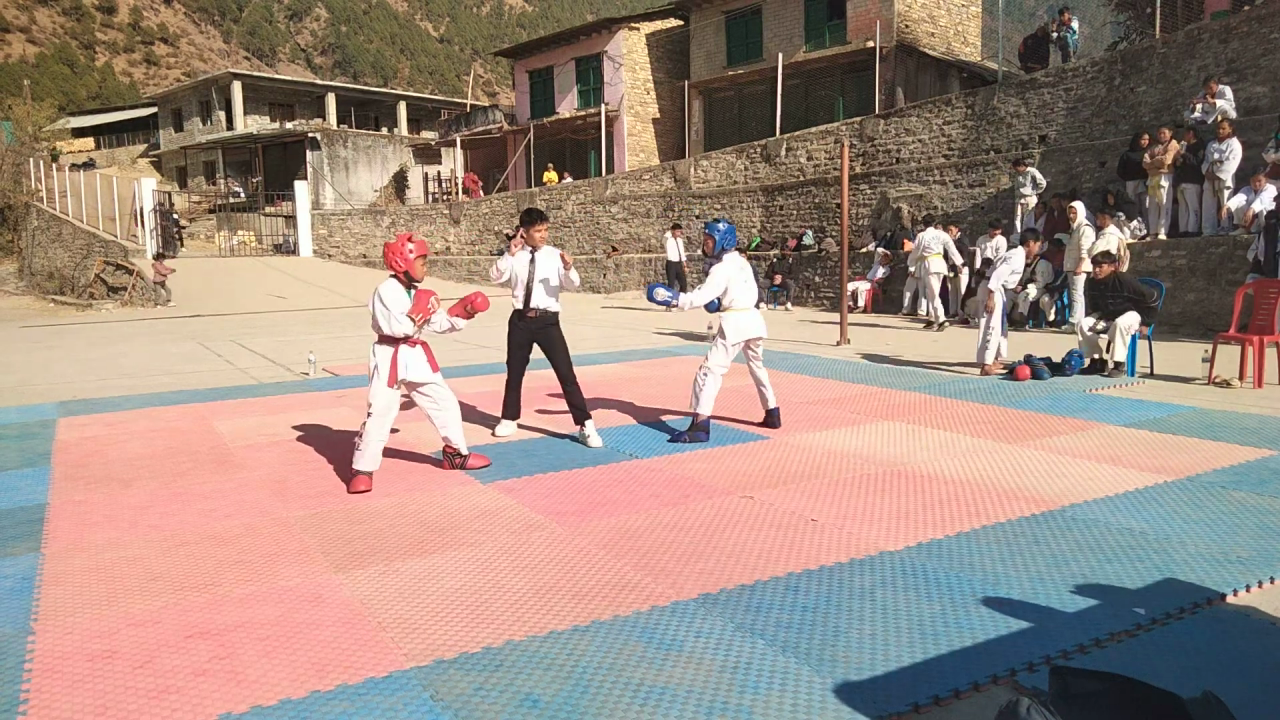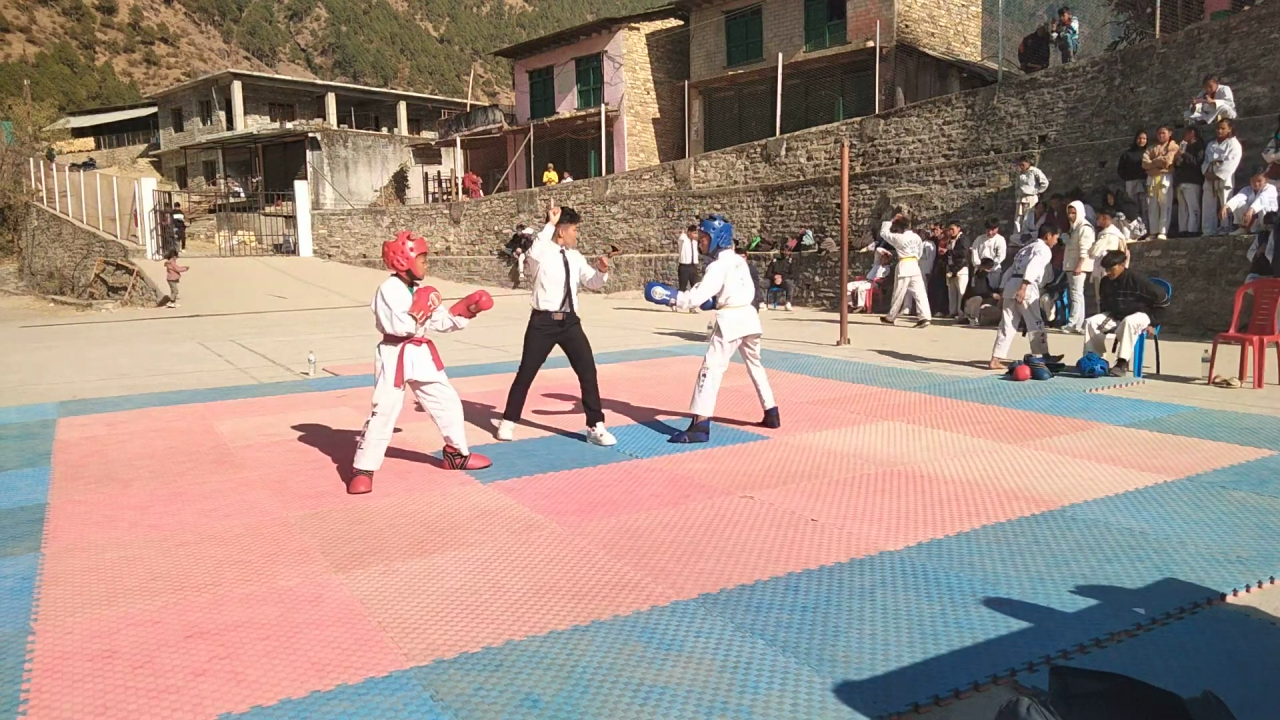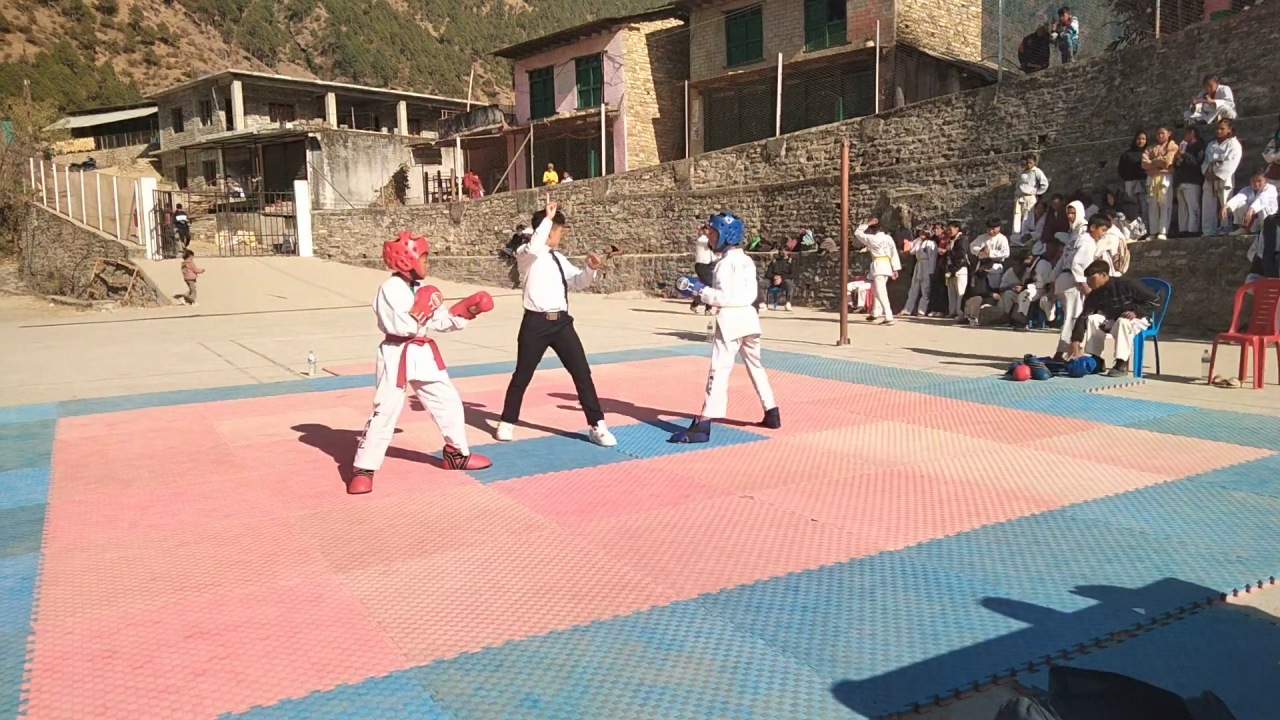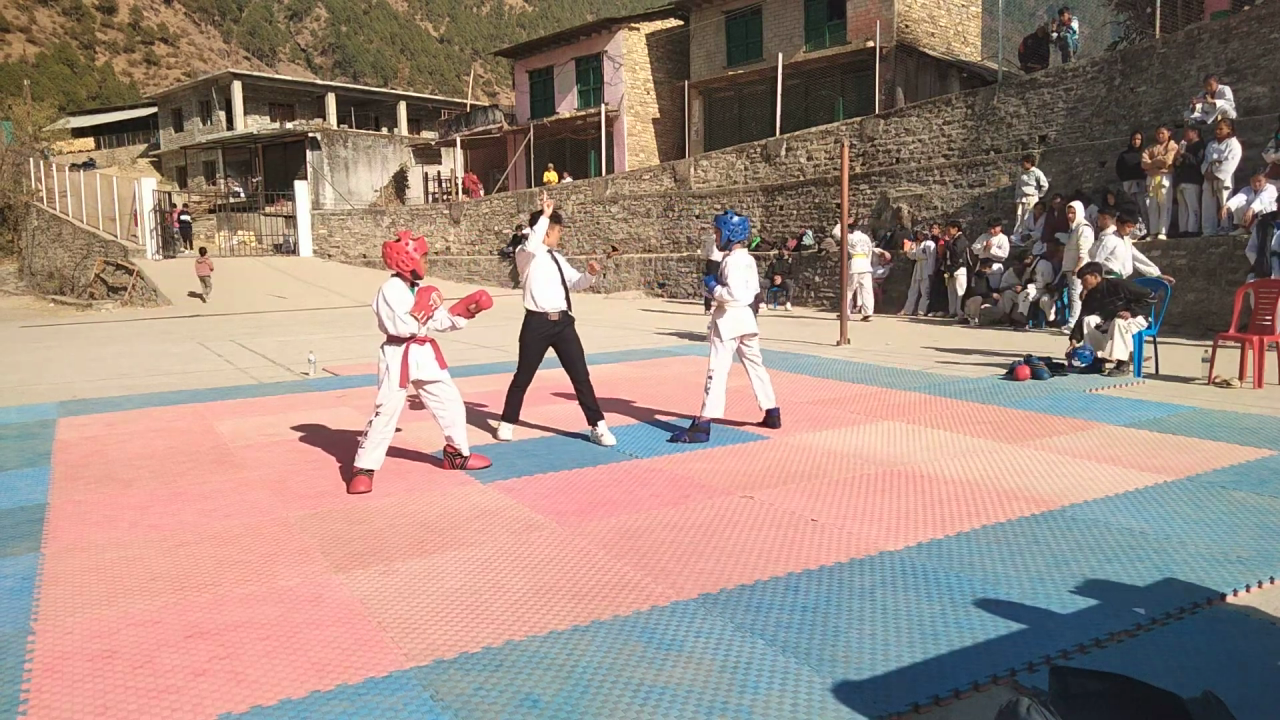
dt=0.5s
person 1, frame 1
left shoulder: (418, 292)
right shoulder: (386, 291)
left elbow: (440, 322)
right elbow: (396, 327)
left wrist: (465, 310)
right wrist: (420, 311)
left hip: (417, 356)
right hip: (390, 358)
left knee: (445, 403)
right knee: (379, 413)
left ankle: (456, 453)
right ankle: (362, 470)
person 1, frame 2
left shoulder: (420, 290)
right shoulder: (388, 290)
left elbow: (442, 321)
right elbow: (398, 326)
left wrist: (467, 310)
right wrist: (421, 308)
left hip: (422, 355)
right hip: (395, 357)
left knee: (448, 403)
right knee: (383, 413)
left ankle: (456, 454)
right ankle: (362, 469)
person 1, frame 3
left shoulder: (421, 289)
right shoulder: (390, 289)
left elbow: (441, 321)
right elbow: (400, 326)
left wrist: (466, 311)
right wrist: (422, 308)
left hip: (423, 354)
right hip: (397, 357)
left knee: (449, 402)
right knee: (384, 412)
left ankle: (457, 453)
right ankle: (363, 469)
person 1, frame 4
left shoulder: (420, 289)
right shoulder: (390, 290)
left elbow: (441, 321)
right elbow: (400, 328)
left wrist: (466, 310)
right wrist: (422, 308)
left hip: (425, 354)
right hip: (399, 357)
left knee: (451, 402)
right knee: (386, 413)
left ankle: (457, 454)
right ankle: (363, 469)
person 2, frame 1
left shoulder: (555, 255)
right shoulder: (514, 257)
left elbow: (573, 284)
right elbow: (495, 276)
left wrist: (568, 268)
right wrist: (509, 254)
left hip: (547, 320)
right hip: (520, 320)
left knee: (565, 370)
right knee: (515, 372)
left ankle: (585, 426)
right ankle: (509, 419)
person 2, frame 2
left shoulder: (575, 257)
right shoulder: (542, 254)
left elbow: (593, 283)
right elbow: (534, 254)
left wrist: (601, 271)
right wrist: (550, 224)
left hip: (569, 321)
right hip: (542, 321)
left knee: (588, 371)
right knee: (526, 372)
left ankle: (595, 426)
right ankle: (509, 421)
person 2, frame 3
left shoulder: (558, 258)
right shoulder: (526, 254)
left elbow: (578, 282)
right elbow: (534, 247)
left wrist: (591, 269)
right wrist: (548, 217)
left hip: (561, 321)
right hip: (536, 323)
left knee: (582, 372)
right knee: (522, 375)
left ankle: (597, 426)
right ankle: (507, 422)
person 2, frame 4
left shoulder: (557, 258)
right shoulder: (526, 255)
left elbow: (576, 283)
right elbow: (531, 245)
left wrist: (590, 274)
right wrist: (545, 215)
left hip: (563, 322)
right hip: (537, 323)
left knee: (580, 374)
right knee: (524, 375)
left ankle: (598, 426)
right ankle: (507, 423)
person 3, frame 1
left shoulder: (722, 268)
right shoulder: (743, 262)
left elbow: (701, 297)
left wrist: (673, 298)
right wrist: (723, 302)
left hip: (734, 322)
right hip: (753, 319)
left knee: (711, 370)
right knee: (756, 366)
left ankle: (700, 425)
right ankle: (772, 414)
person 3, frame 2
left shoulder: (718, 266)
right shoulder: (739, 260)
left elbow: (699, 296)
left wrist: (671, 297)
right wrist: (718, 298)
left hip: (730, 320)
right hip: (749, 316)
left knee: (711, 369)
right knee: (755, 365)
left ankle: (700, 425)
right ankle: (771, 414)
person 3, frame 3
left shoulder: (726, 262)
right shoulder: (747, 260)
left elbow: (721, 298)
left wrist: (699, 290)
right wrist: (707, 290)
left hip: (730, 319)
right hip: (748, 316)
left knee: (719, 370)
right knee: (755, 366)
left ankle: (703, 425)
right ankle: (771, 414)
person 3, frame 4
left shoulder: (731, 260)
right shoulder: (749, 260)
left elbow: (733, 293)
left wrist: (713, 288)
left hip: (728, 318)
right hip: (746, 316)
left knee: (717, 370)
right knee: (755, 365)
left ankle: (703, 425)
right ankle: (772, 414)
